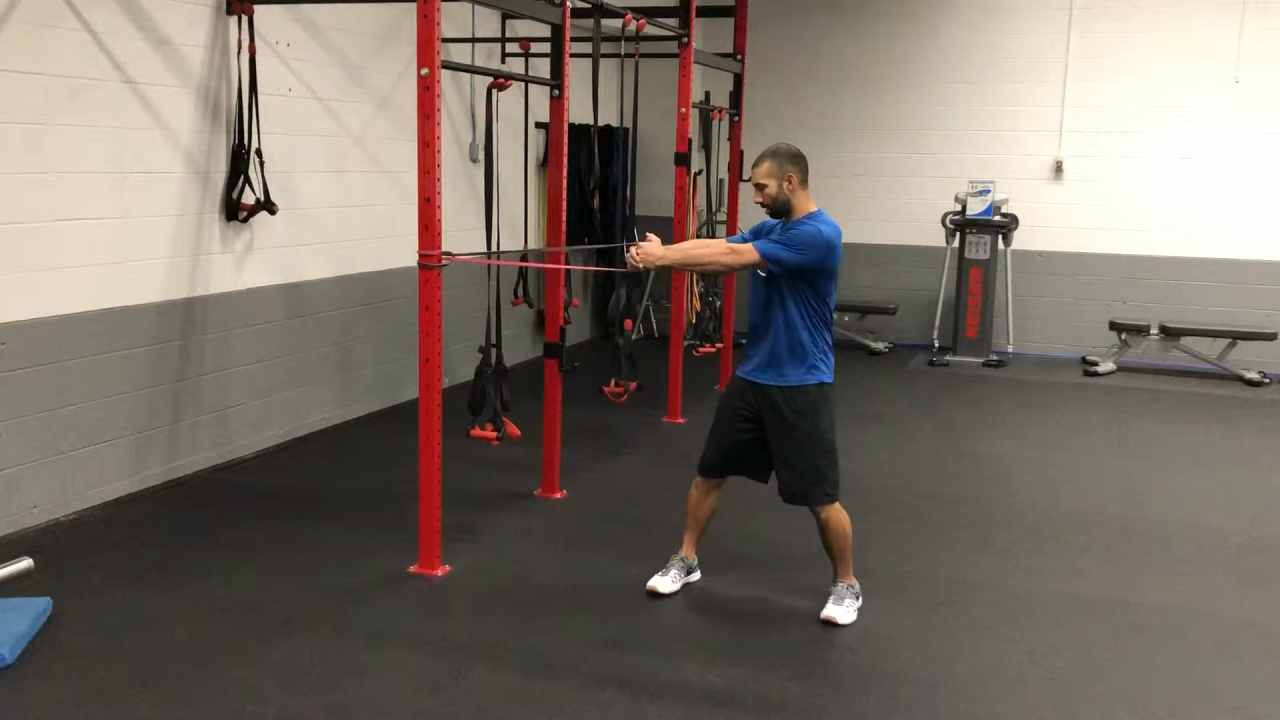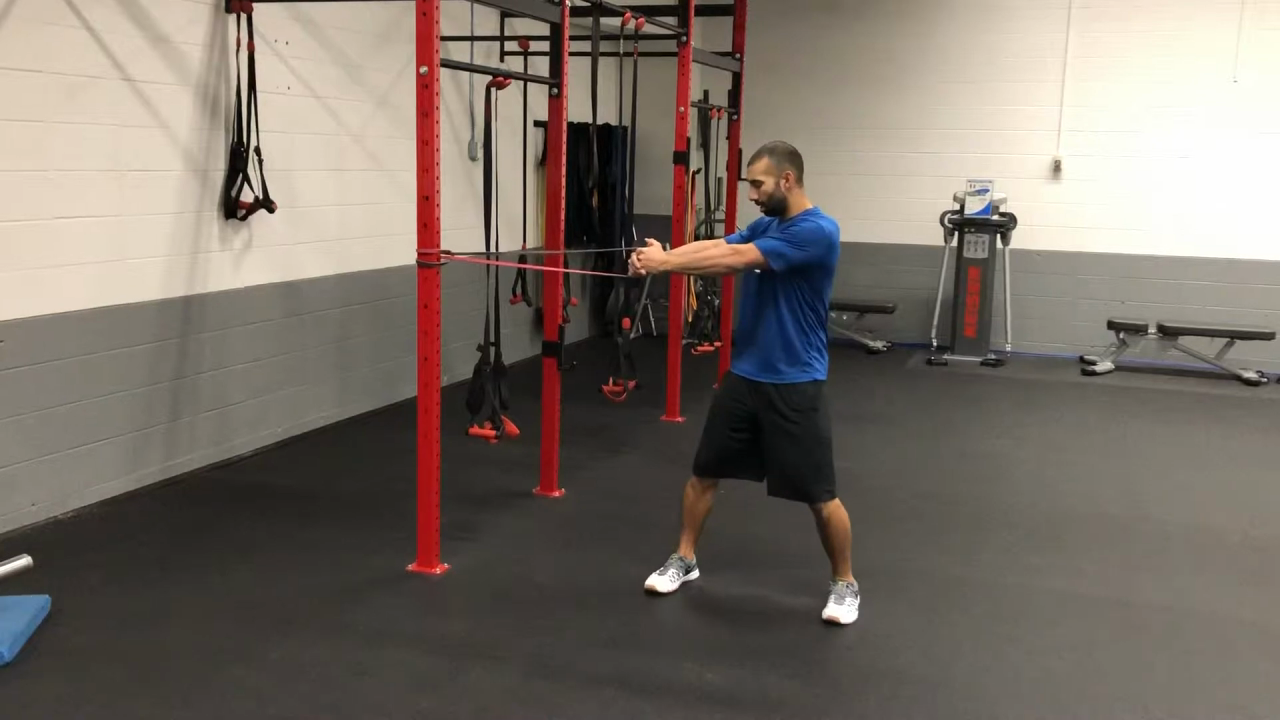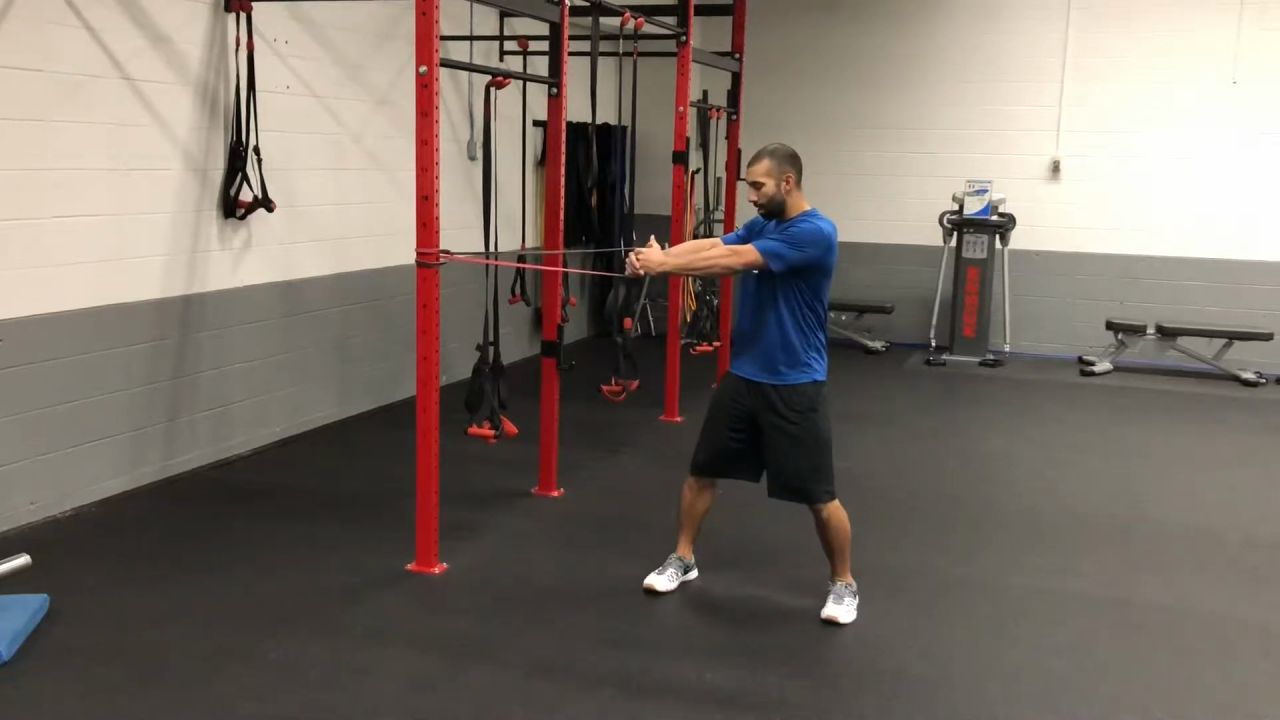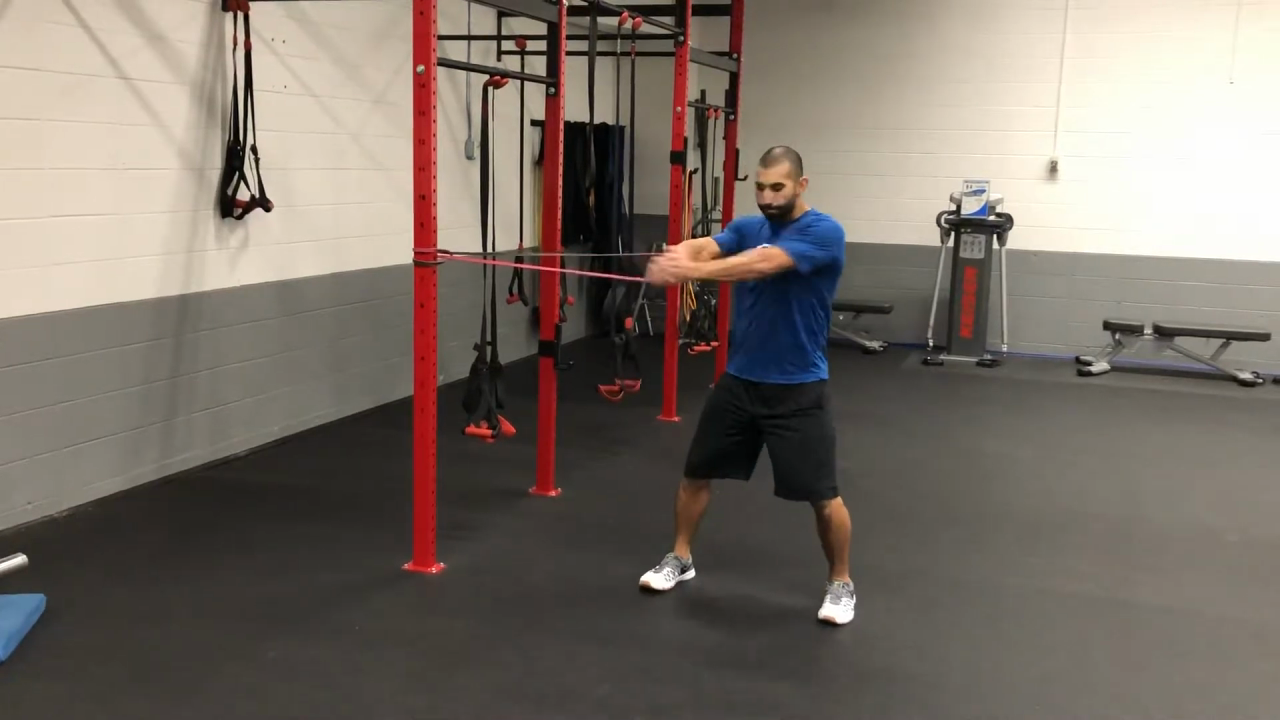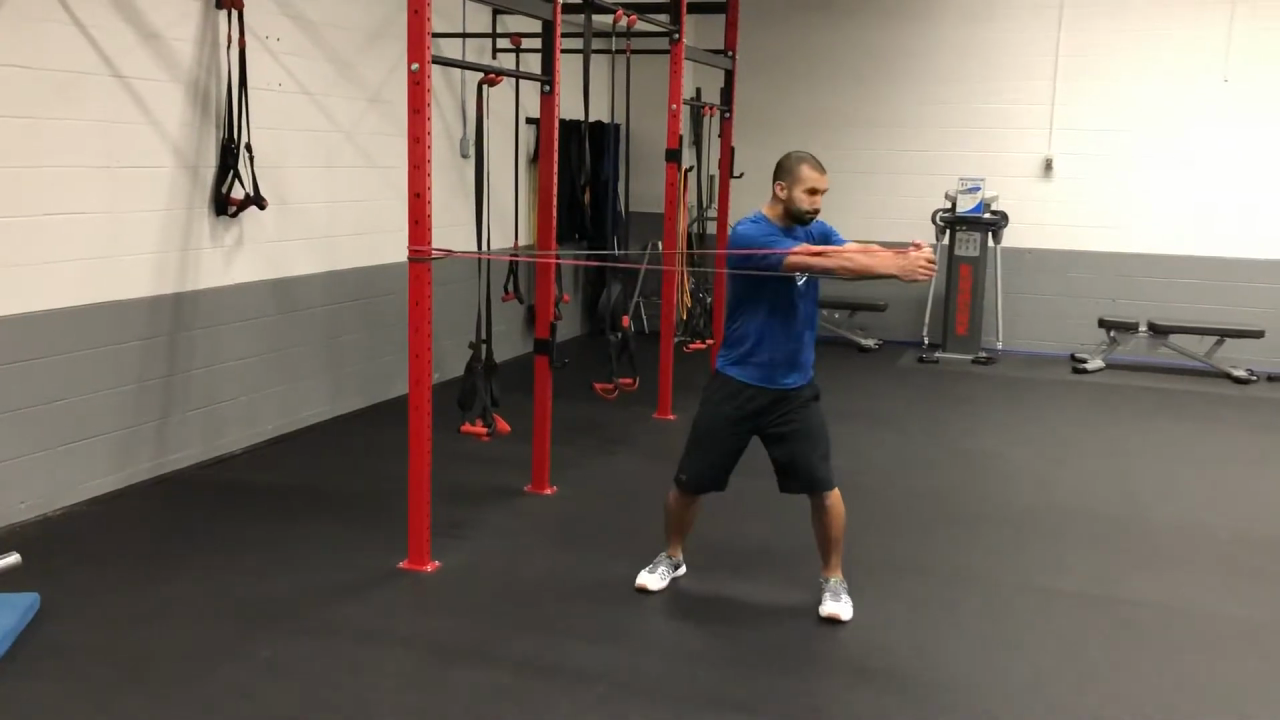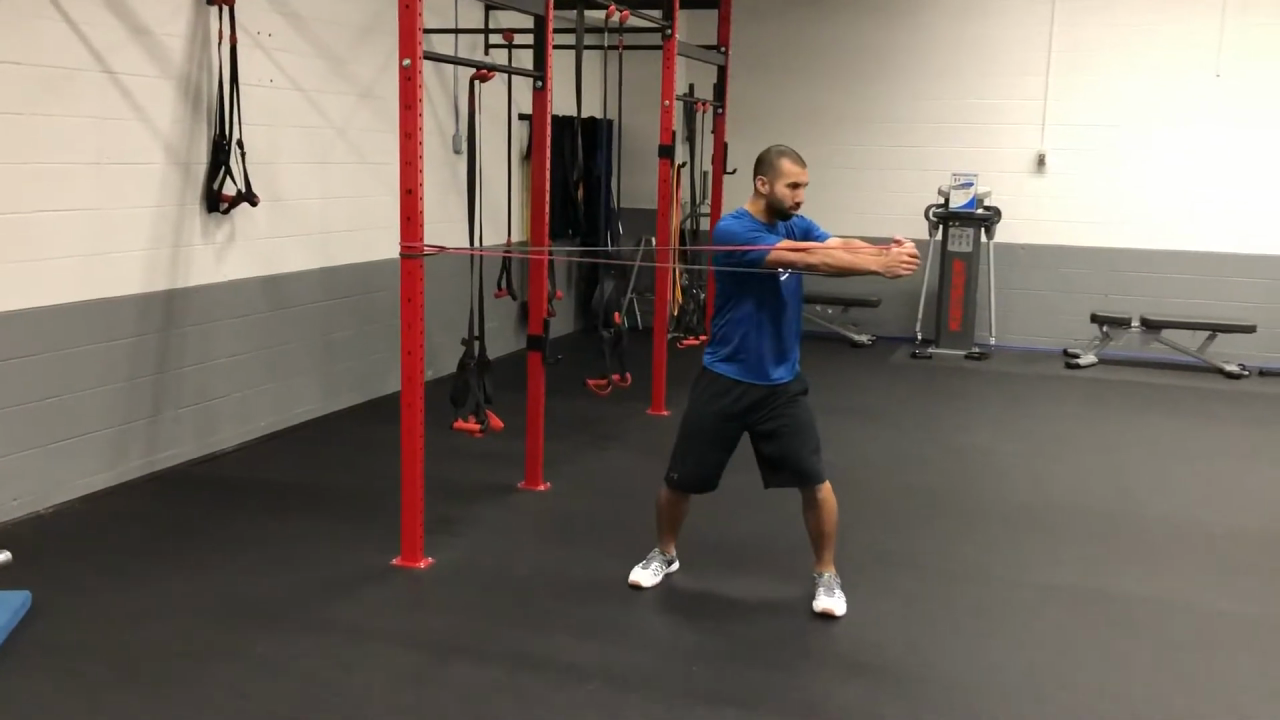
dt=0.4s
person 1, frame 1
left shoulder: (818, 235)
right shoulder: (771, 228)
left elbow: (734, 258)
right elbow: (719, 244)
left wrist: (663, 258)
right wrist: (662, 250)
left hip: (800, 386)
right hip: (751, 376)
left knee: (820, 499)
right knee: (709, 473)
left ankle: (846, 584)
right ankle: (686, 560)
person 1, frame 2
left shoulder: (818, 232)
right shoulder: (765, 226)
left elbow: (736, 260)
right elbow: (714, 246)
left wrist: (665, 263)
right wrist: (662, 255)
left hip: (795, 384)
right hip: (743, 375)
left knee: (820, 496)
right knee: (704, 473)
left ankle: (844, 584)
right ankle: (684, 559)
person 1, frame 3
left shoulder: (815, 233)
right shoulder: (761, 225)
left elbow: (735, 259)
right elbow: (710, 245)
left wrist: (663, 264)
right wrist: (658, 254)
left hip: (794, 386)
right hip: (742, 376)
left knee: (819, 497)
right knee: (702, 472)
left ankle: (843, 583)
right ankle: (682, 559)
person 1, frame 4
left shoulder: (825, 232)
right shoulder: (749, 226)
left elbow: (763, 265)
right elbow: (705, 246)
left wrist: (693, 273)
right wrist: (676, 257)
left hip: (798, 387)
right hip: (739, 379)
left knee: (822, 494)
right knee: (697, 473)
left ankle: (840, 583)
right ankle: (680, 558)
person 1, frame 5
left shoulder: (815, 230)
right shoulder: (750, 236)
left elbow: (856, 252)
right elbow: (823, 263)
left wrist: (905, 255)
right wrist: (898, 269)
left hip: (794, 388)
right hip: (737, 383)
left knee: (823, 487)
right knee: (690, 482)
left ankle: (833, 579)
right ankle: (672, 557)
person 1, frame 6
left shoulder: (797, 225)
right shoulder: (733, 231)
left elbow: (839, 247)
right elbow: (804, 260)
left wrist: (885, 250)
right wrist: (879, 265)
left hip: (782, 382)
right hip: (725, 380)
left knee: (814, 482)
right knee: (681, 481)
left ankle: (826, 575)
right ankle: (664, 554)
